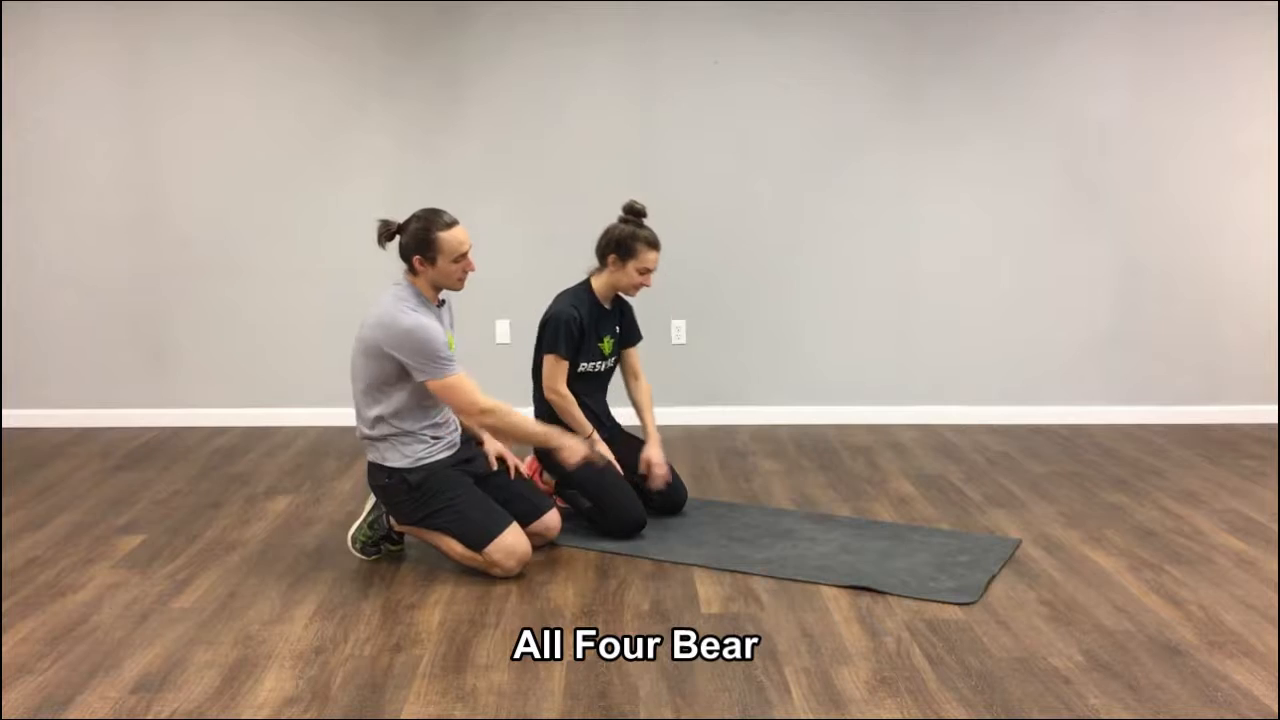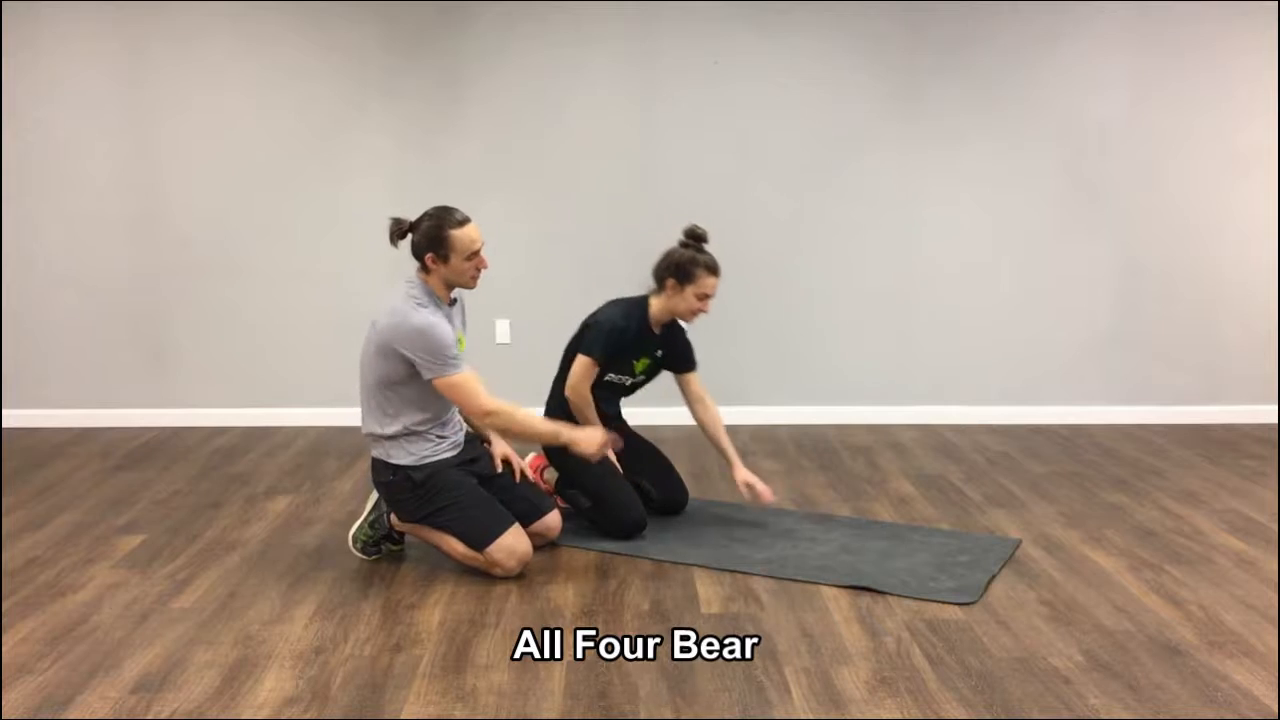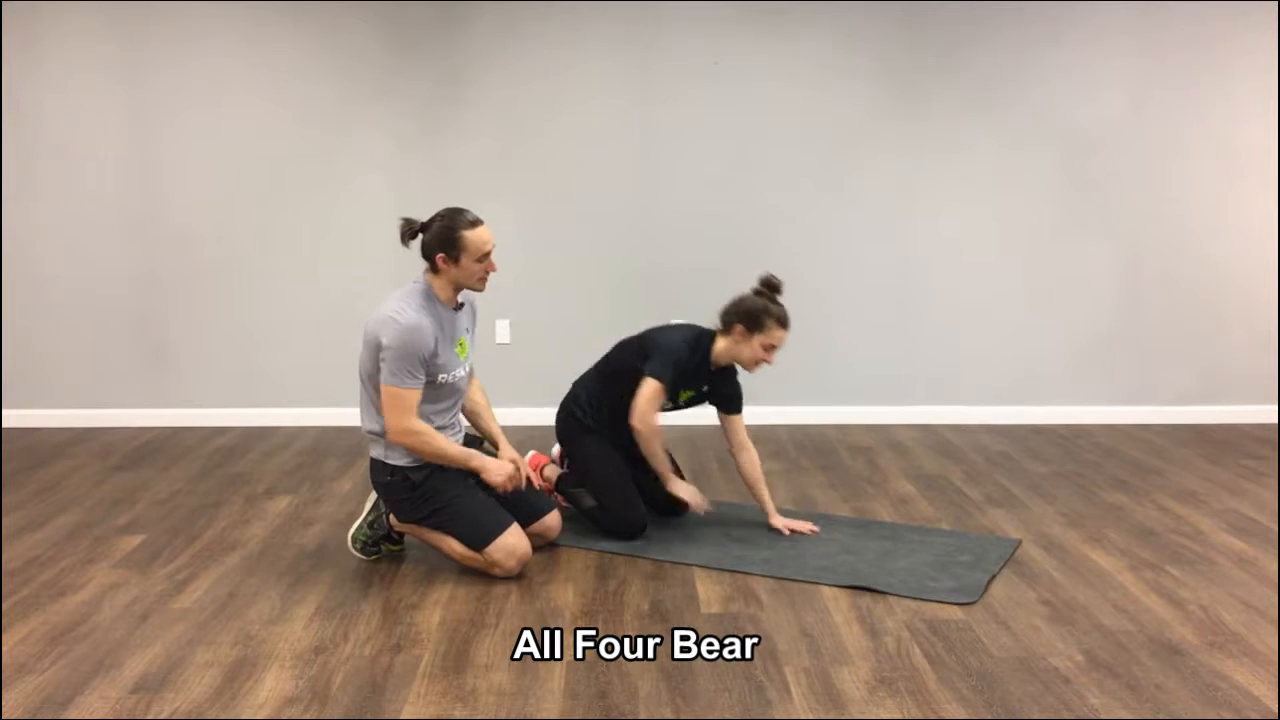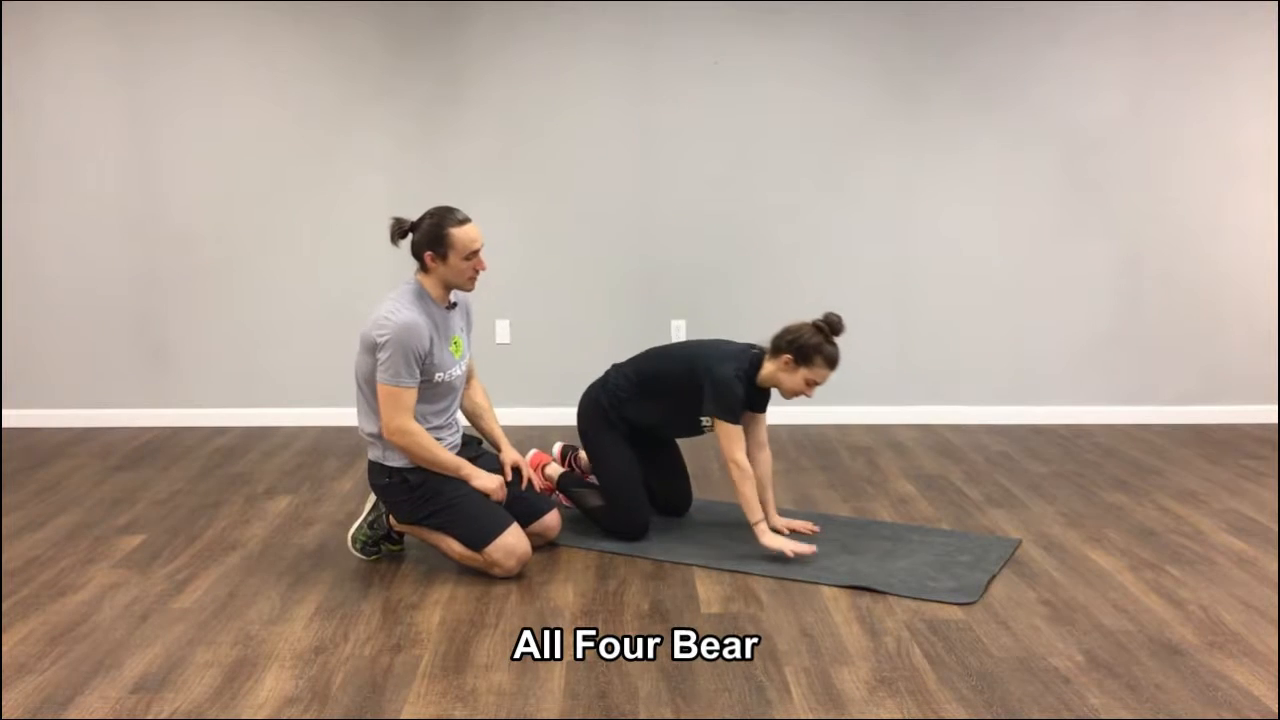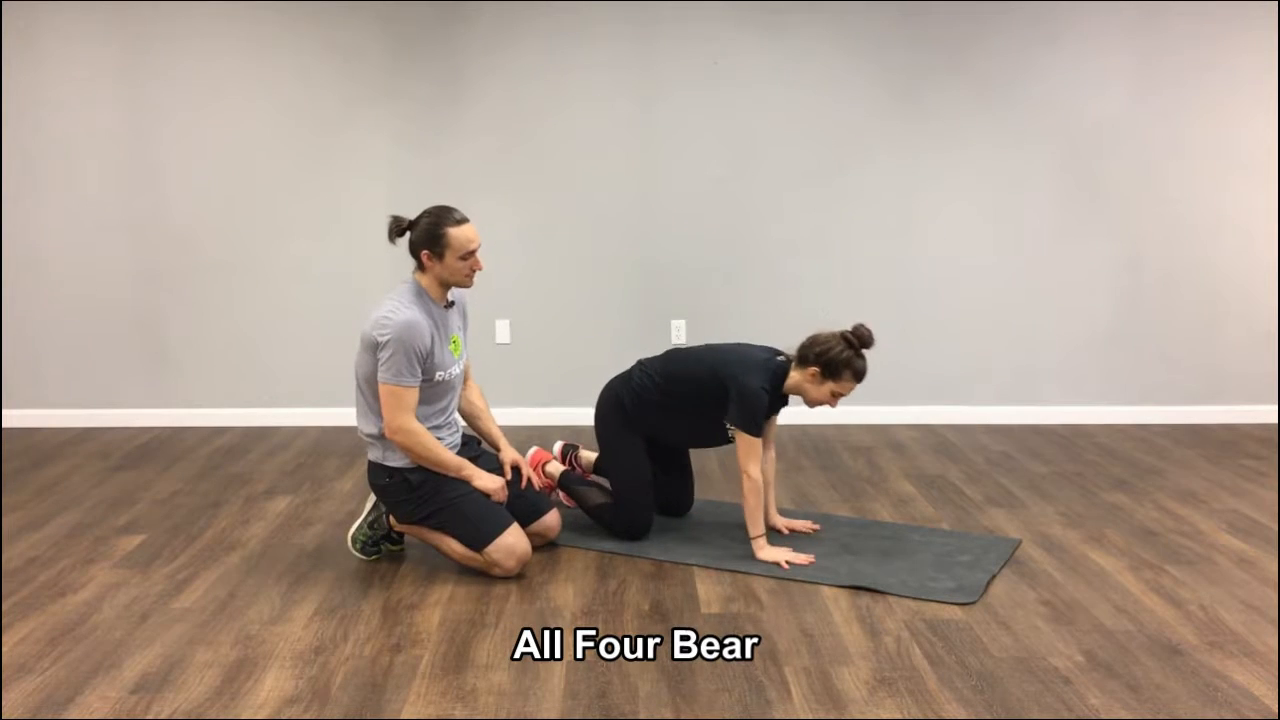
dt=0.3s
person 1, frame 1
left shoulder: (433, 299)
right shoulder: (407, 323)
right elbow: (479, 408)
left wrist: (486, 438)
right wrist: (558, 441)
left hip: (450, 447)
right hip: (411, 468)
left knee: (548, 526)
right knee: (512, 556)
left ankle: (432, 515)
right ankle: (396, 519)
person 1, frame 2
left shoulder: (448, 300)
right shoulder: (416, 322)
right elbow: (485, 410)
left wrist: (493, 439)
right wrist: (571, 436)
left hip: (451, 447)
right hip: (414, 466)
left knee: (546, 527)
right knee: (510, 558)
left ankle: (413, 512)
right ankle: (395, 519)
person 1, frame 3
left shoulder: (463, 302)
right shoulder: (409, 324)
right elbow: (404, 430)
left wrist: (501, 444)
right wrist: (482, 463)
left hip: (451, 446)
right hip: (409, 467)
left knee: (547, 526)
right knee: (511, 555)
left ankle: (421, 515)
right ankle: (397, 519)
person 1, frame 4
left shoulder: (458, 302)
right shoulder: (403, 324)
right elbow: (398, 430)
left wrist: (503, 446)
right wrist: (470, 474)
left hip: (453, 446)
right hip: (408, 468)
left knee: (547, 525)
right knee: (510, 556)
left ankle: (421, 514)
right ankle: (396, 519)
person 1, frame 5
left shoulder: (454, 300)
right shoulder: (404, 323)
right elbow: (400, 429)
left wrist: (502, 446)
right wrist: (472, 475)
left hip: (453, 446)
right hip: (408, 469)
left knee: (547, 525)
right knee: (510, 555)
left ankle: (420, 514)
right ankle: (396, 519)
person 2, frame 1
left shoulder: (622, 311)
right shoulder: (568, 312)
left elbow: (637, 379)
right elbow: (554, 390)
left wrist: (653, 441)
right wrist: (595, 444)
left hip: (601, 424)
left knee: (673, 498)
right knee: (628, 519)
left ankle: (590, 478)
right ankle: (552, 480)
person 2, frame 2
left shoulder: (673, 336)
right shoulder: (615, 322)
left elbow: (701, 403)
right elbow: (574, 391)
left wrist: (736, 465)
left hip: (607, 423)
left knee: (672, 499)
right knee: (625, 520)
left ankle: (588, 475)
right ankle: (552, 479)
person 2, frame 3
left shoulder: (723, 376)
right shoulder: (679, 349)
left elbow: (741, 447)
right elbow: (642, 420)
left wrist: (772, 513)
right wrist: (670, 480)
left hip: (621, 429)
right hip: (583, 423)
left knee: (674, 504)
right knee: (629, 523)
left ankle: (580, 467)
right ankle: (550, 474)
person 2, frame 4
left shoulder: (757, 375)
right shoulder: (727, 374)
left elbow: (759, 449)
right elbow: (737, 460)
left wrist: (772, 514)
right wrist: (762, 532)
left hip: (642, 419)
right hip: (605, 413)
left knee: (676, 504)
right knee: (631, 525)
left ankle: (579, 460)
right ankle: (551, 472)
person 2, frame 5
left shoulder: (779, 374)
right shoulder: (753, 384)
left elbow: (766, 450)
right elbow: (750, 471)
left wrist: (772, 515)
right wrist: (760, 545)
left hip: (656, 416)
right hip: (623, 411)
left knee: (677, 505)
right knee: (634, 524)
left ankle: (579, 459)
right ankle: (550, 468)
